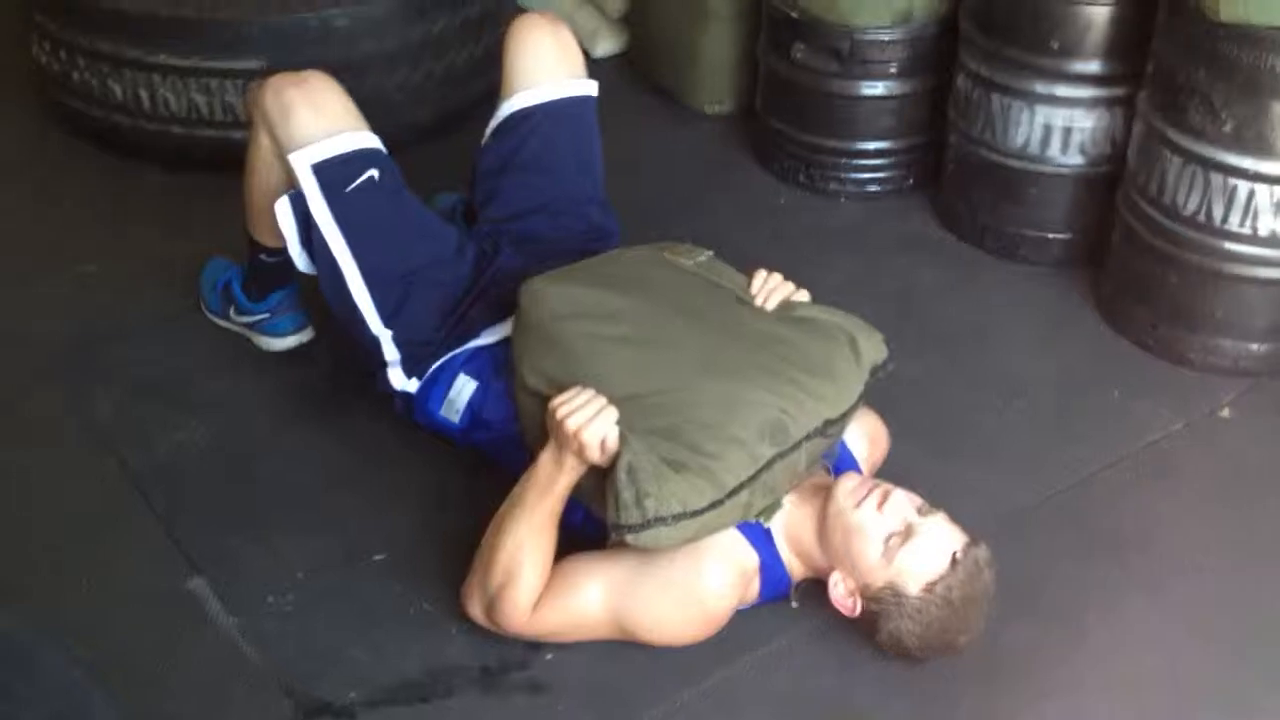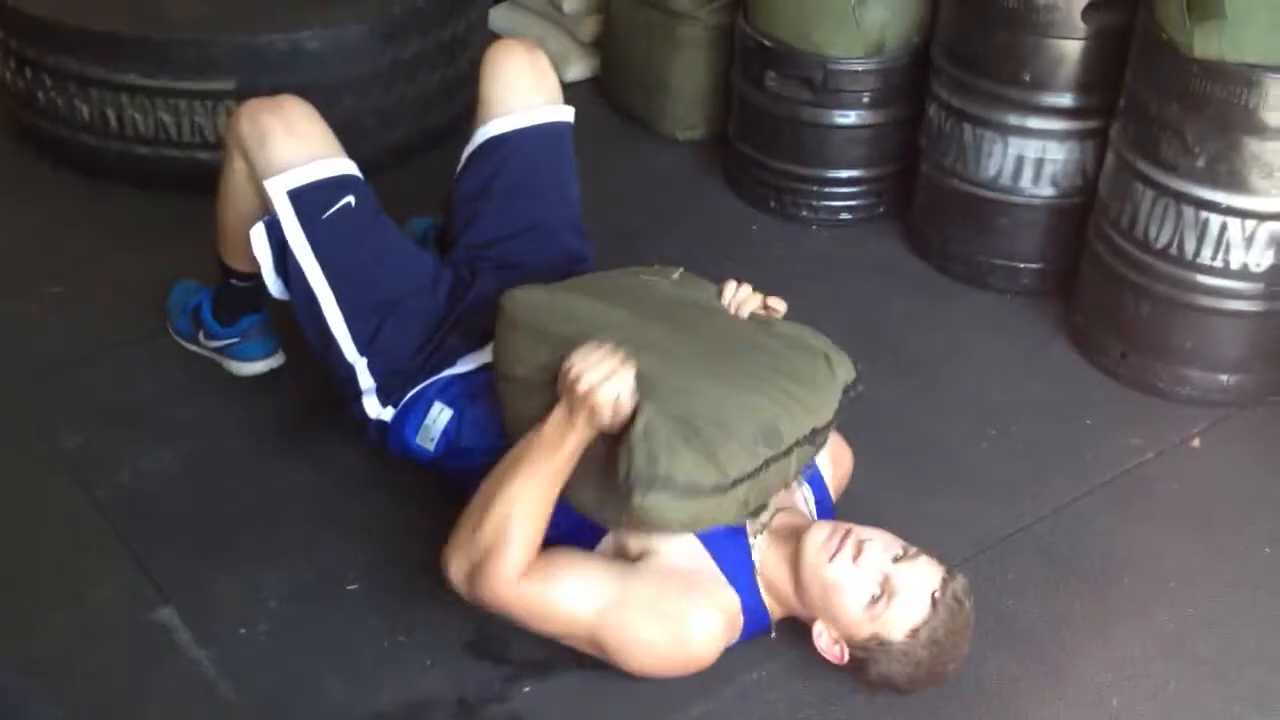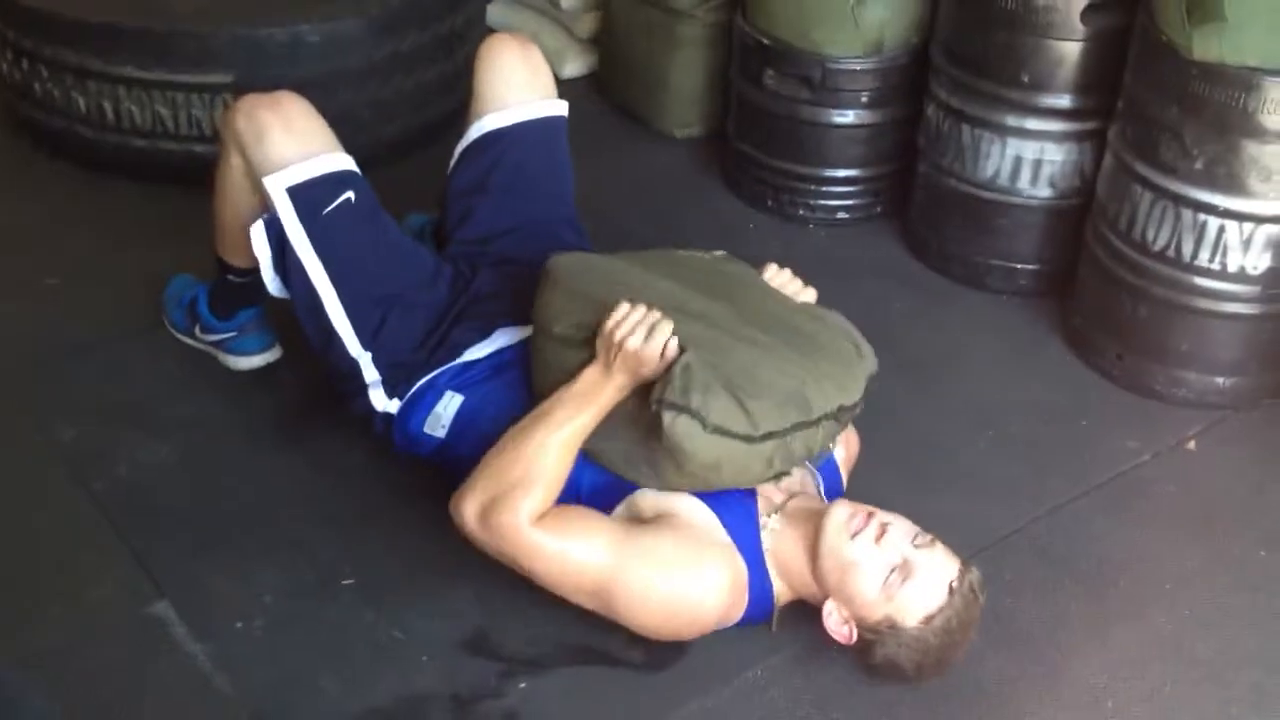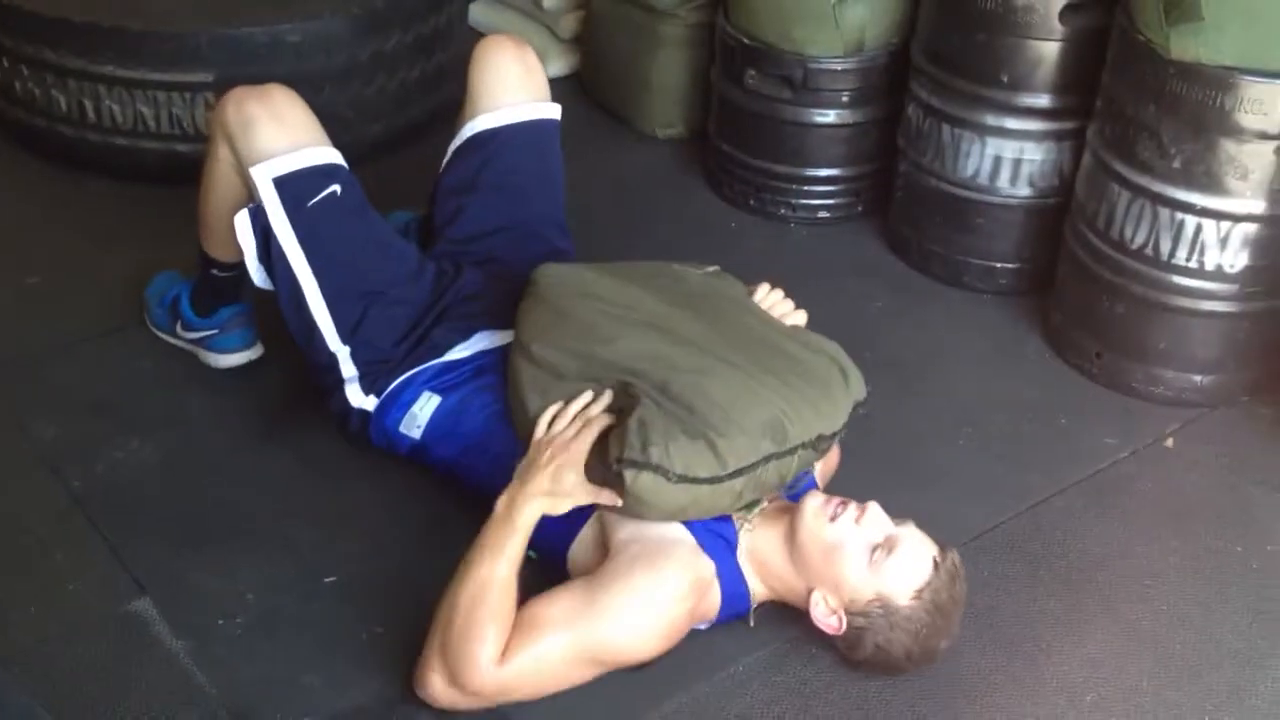
dt=0.4s
person 1, frame 1
left shoulder: (708, 585)
right shoulder: (854, 444)
left elbow: (494, 604)
left wrist: (562, 456)
right wrist: (780, 321)
left hip: (454, 347)
left knee: (292, 97)
right knee: (538, 33)
left ankle: (264, 297)
right ankle: (475, 223)
person 1, frame 2
left shoulder: (691, 620)
right shoulder: (819, 471)
left elbow: (476, 565)
left wrist: (570, 420)
left hip: (427, 375)
left knee: (269, 122)
right knee: (514, 58)
left ankle: (232, 318)
right ankle: (453, 250)
person 1, frame 3
left shoulder: (700, 582)
right shoulder: (825, 451)
left elbow: (486, 515)
left wrist: (604, 379)
left hip: (424, 369)
right hip: (539, 308)
left knee: (263, 118)
right knee: (508, 50)
left ankle: (229, 315)
right ankle: (446, 248)
person 1, frame 4
left shoulder: (671, 590)
right shoulder: (801, 467)
left wrist: (526, 498)
left hip: (406, 366)
right hip: (524, 304)
left knee: (254, 111)
right knee: (503, 55)
left ankle: (211, 312)
right ankle: (433, 240)
